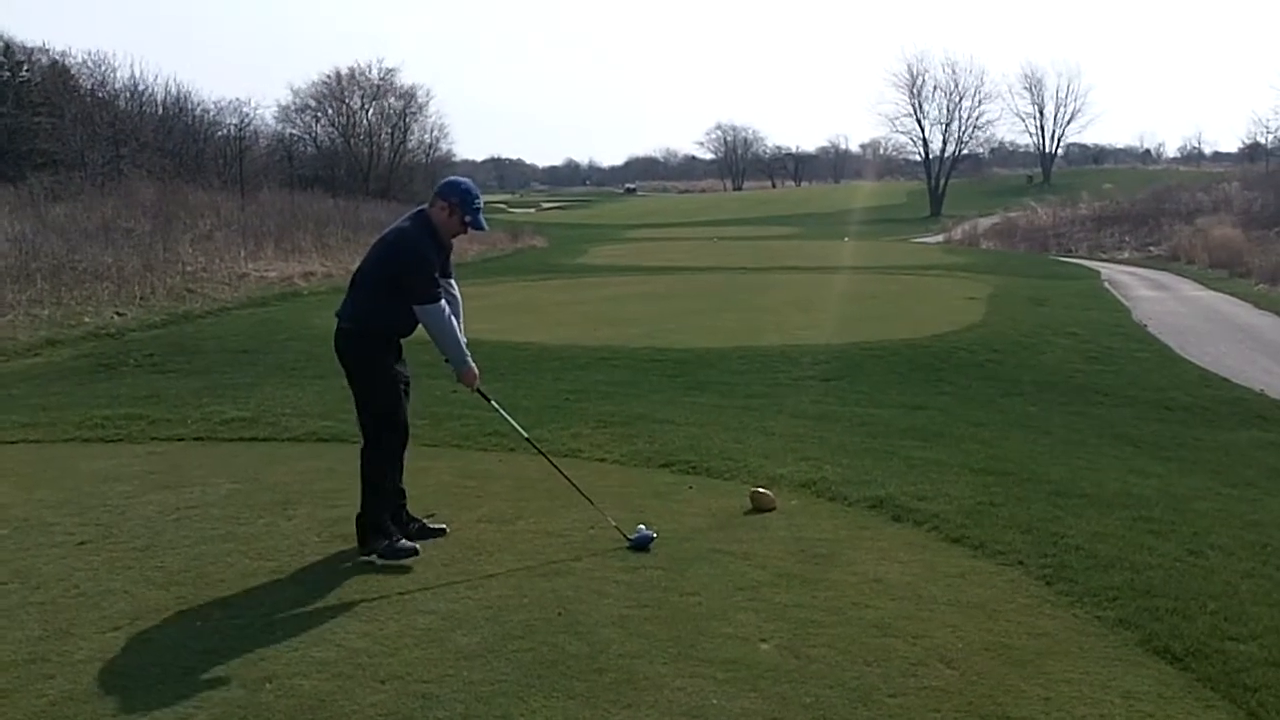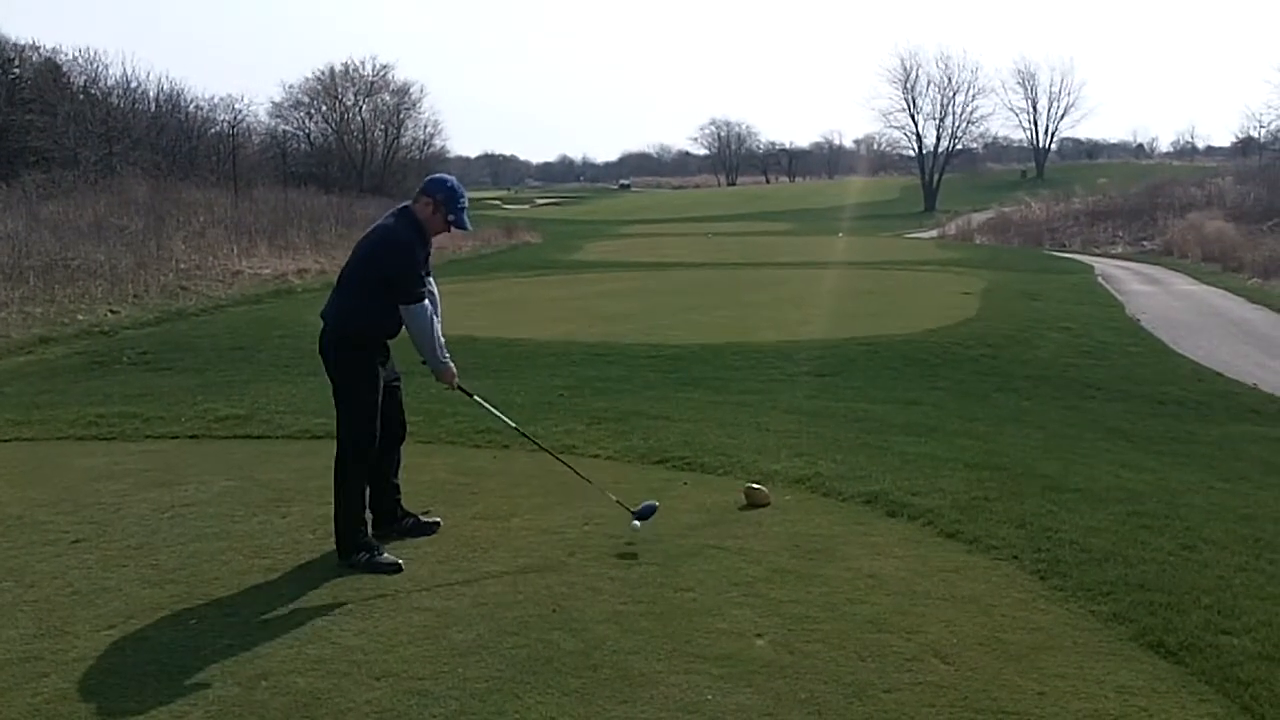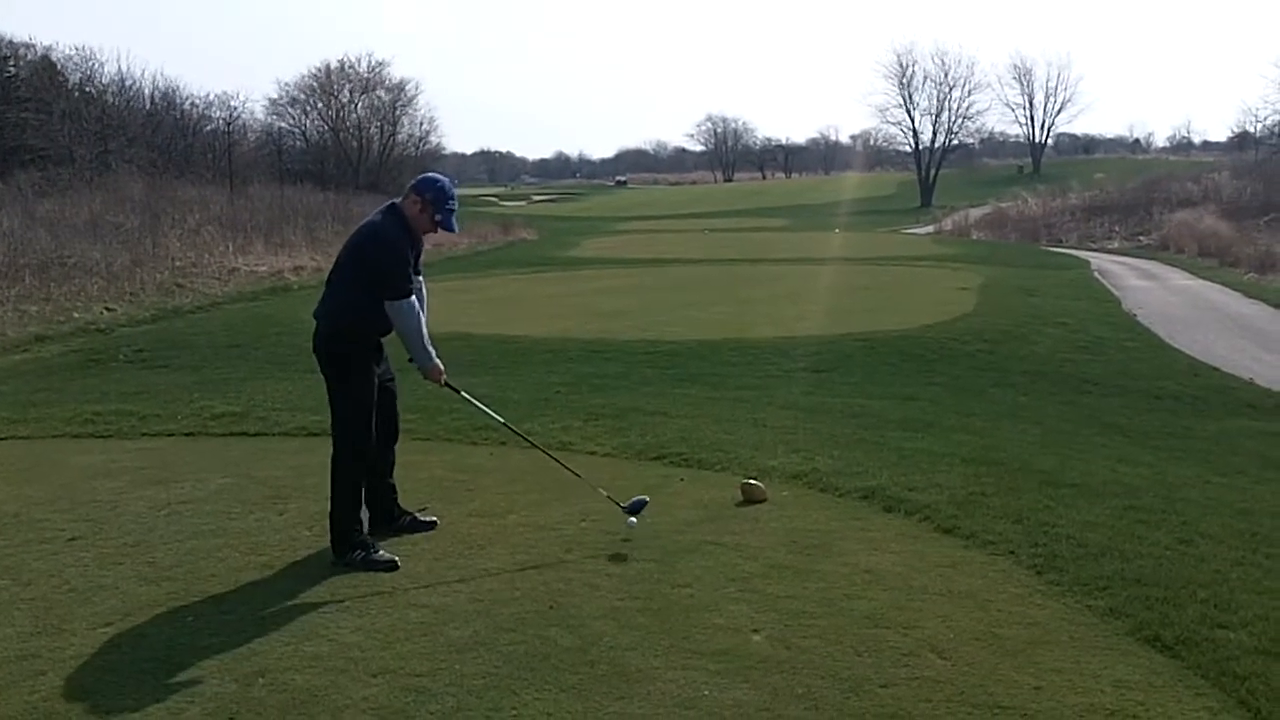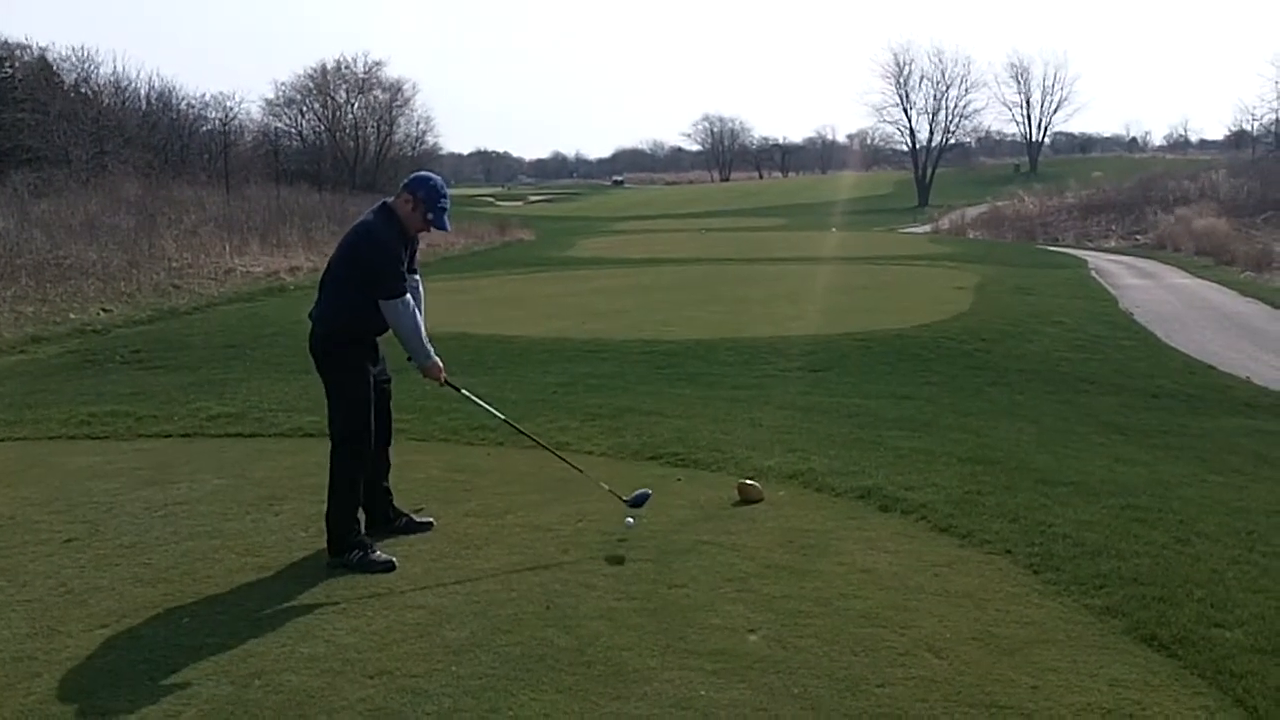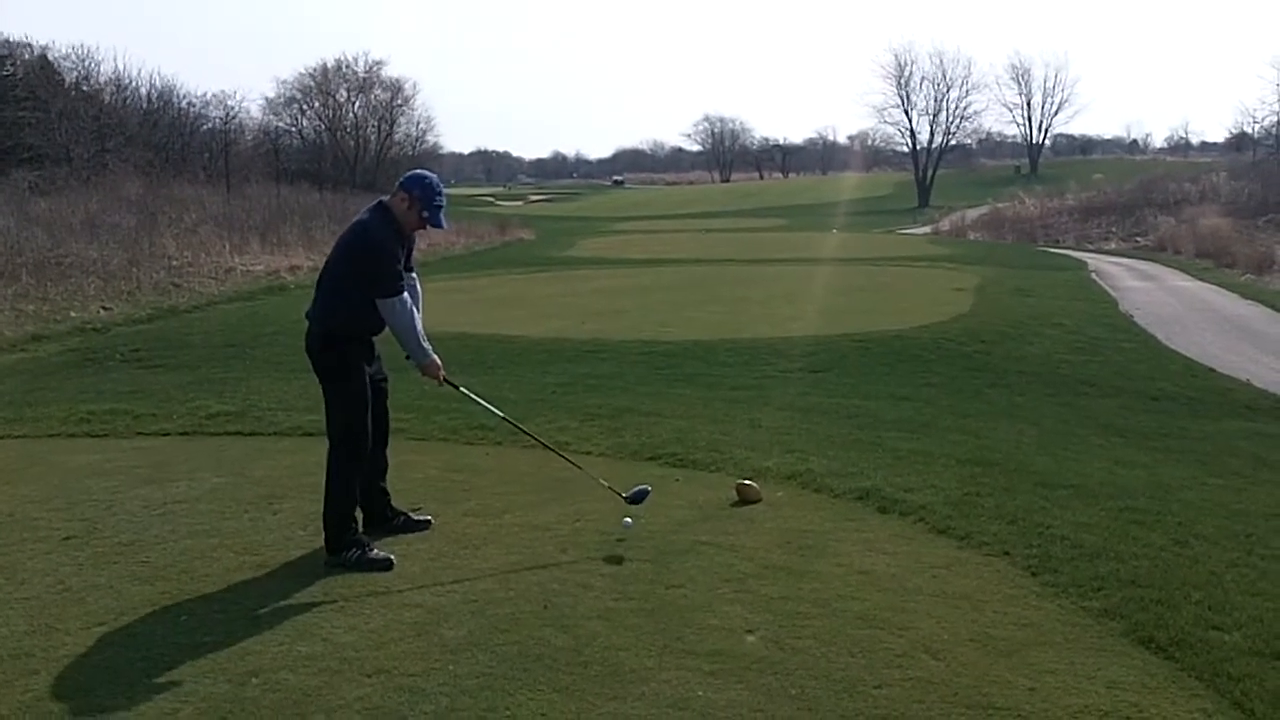
dt=0.4s
person 1, frame 1
left shoulder: (434, 237)
right shoulder: (411, 242)
left elbow: (449, 295)
right elbow: (434, 312)
left wrist: (459, 355)
right wrist: (463, 363)
left hip: (384, 339)
right hip: (363, 341)
left knee: (395, 430)
right knee: (383, 430)
left ankle: (394, 517)
right ankle: (376, 530)
person 1, frame 2
left shoulder: (413, 233)
right shoulder: (397, 240)
left elbow: (427, 293)
right elbow: (416, 311)
left wrist: (439, 354)
right wrist: (440, 363)
left hip: (371, 342)
right hip: (348, 344)
left knee: (391, 430)
right knee: (359, 439)
left ankle: (388, 515)
right ankle: (353, 542)
person 1, frame 3
left shoulder: (405, 232)
right shoulder: (385, 237)
left elbow: (415, 291)
right elbow: (403, 308)
left wrist: (423, 354)
right wrist: (427, 360)
left hip: (366, 339)
right hip: (341, 343)
left knee: (385, 428)
right knee: (355, 438)
left ankle: (385, 513)
right ankle: (348, 541)
person 1, frame 4
left shoulder: (399, 231)
right shoulder: (378, 236)
left elbow: (412, 288)
right elbow: (398, 307)
left wrist: (421, 351)
right wrist: (426, 358)
left hip: (361, 339)
right hip: (338, 343)
left knee: (379, 430)
right knee: (353, 438)
left ankle: (381, 514)
right ankle: (345, 542)
person 1, frame 5
left shoulder: (396, 231)
right shoulder: (373, 236)
left elbow: (409, 287)
right elbow: (396, 306)
left wrist: (421, 348)
right wrist: (424, 356)
left hip: (358, 339)
right hip: (334, 342)
left knee: (375, 430)
right knee: (350, 437)
left ankle: (378, 513)
right ankle: (342, 541)
